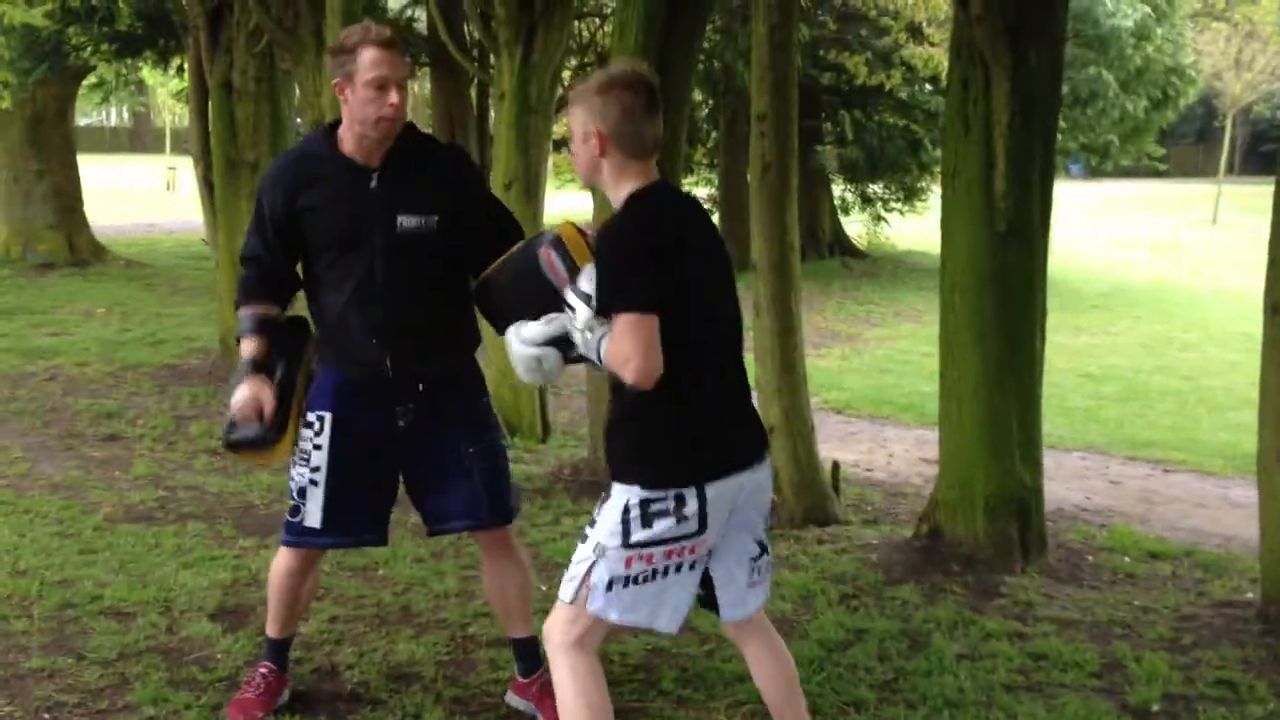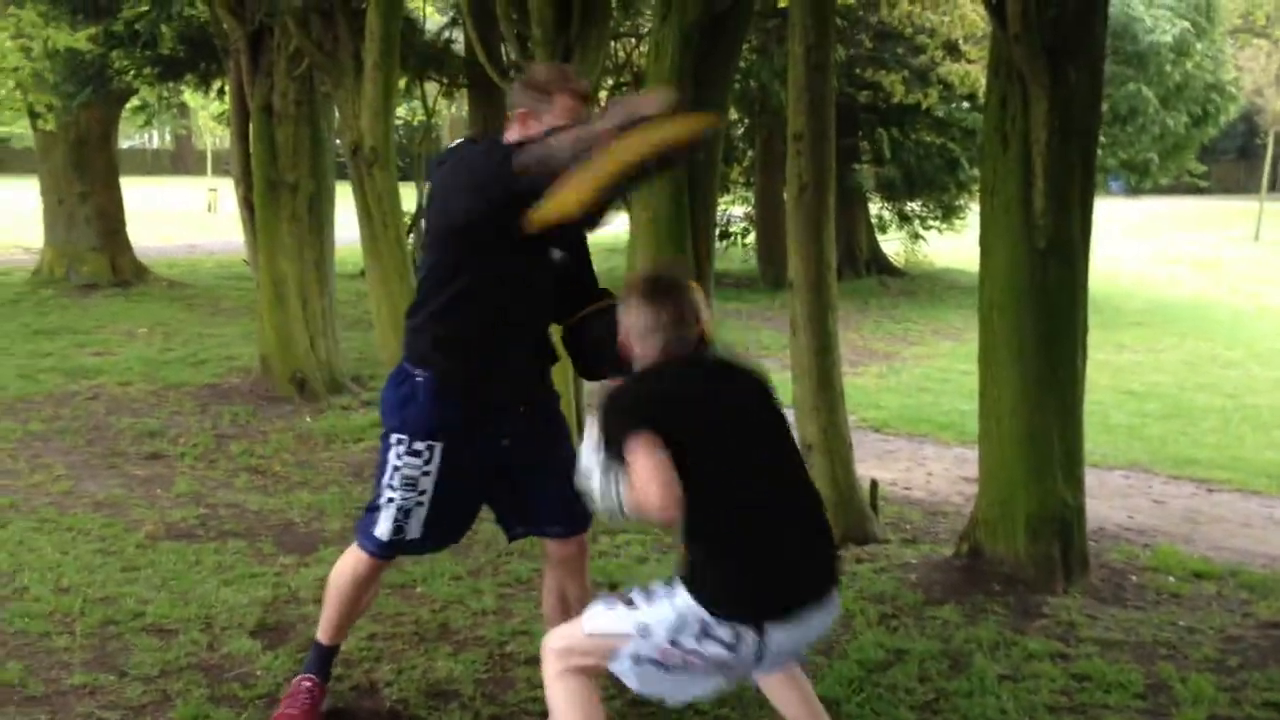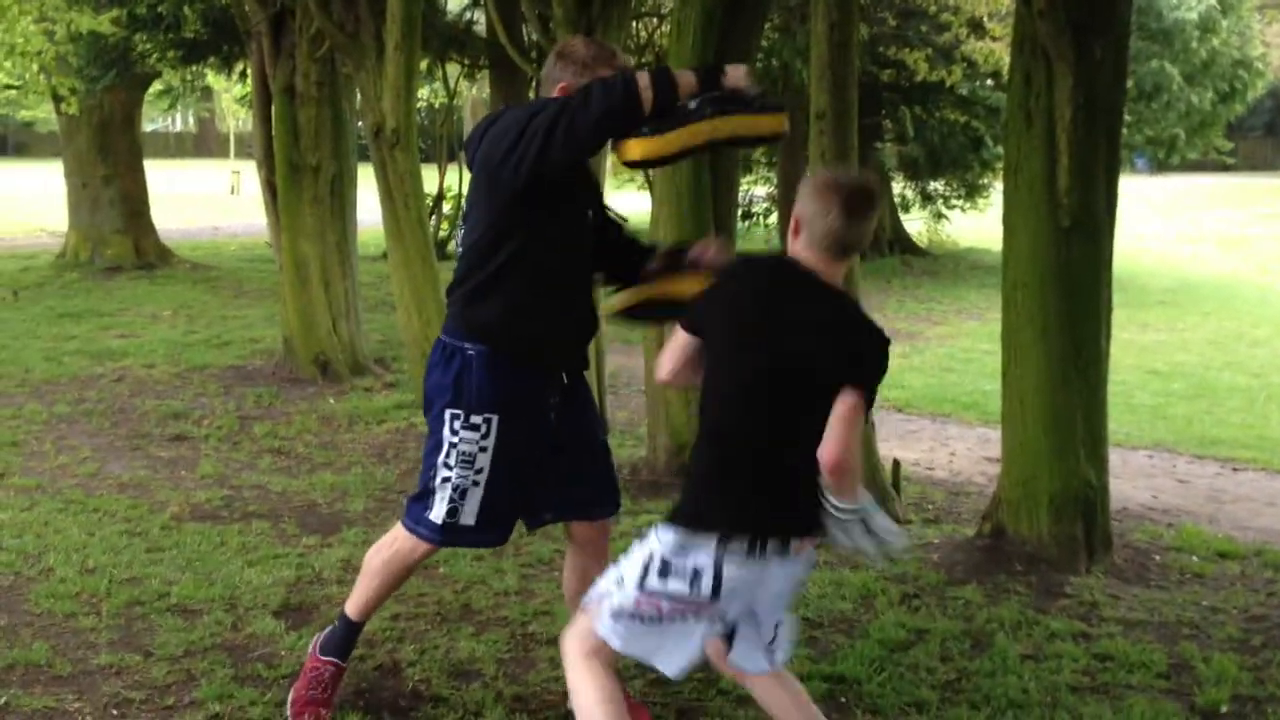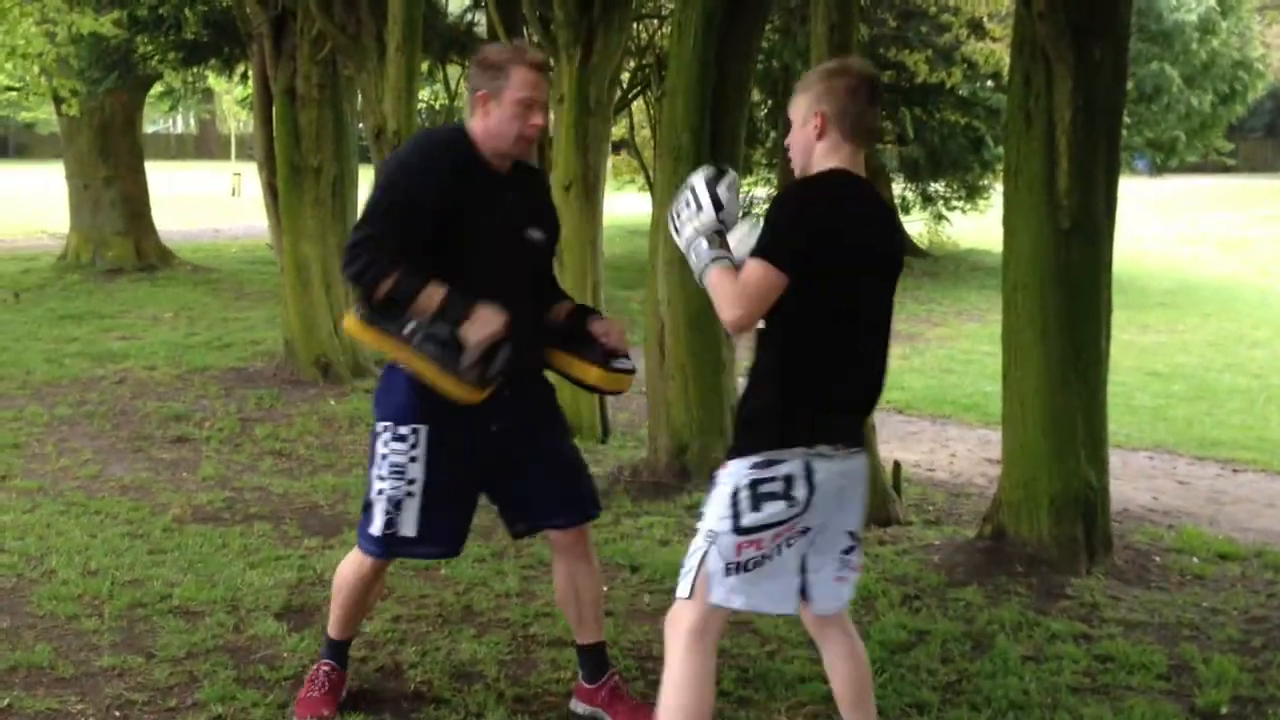
dt=0.5s
person 1, frame 1
left shoulder: (445, 170)
right shoulder: (297, 175)
left elbow: (501, 256)
right elbow: (263, 273)
right wrist: (255, 369)
left hip: (445, 384)
right hip: (348, 386)
left knee: (493, 530)
right knee: (304, 541)
person 1, frame 2
left shoulder: (556, 217)
right shoulder: (474, 171)
left elbow: (579, 300)
right elbow: (521, 170)
right wrist: (610, 126)
left hip: (523, 396)
right hip: (441, 395)
left knee: (565, 544)
right knee: (379, 546)
person 1, frame 3
left shoulder: (572, 174)
right shoulder: (520, 134)
left elbow: (619, 255)
right elbow: (611, 105)
left wrist: (692, 256)
right wrist: (710, 80)
left hip: (557, 374)
right hip: (483, 369)
left knee: (591, 526)
right knee: (427, 528)
right ankle: (330, 654)
person 1, frame 4
left shoulder: (531, 189)
right shoulder: (423, 167)
right elbow: (368, 262)
left wrist: (583, 320)
right wrist: (463, 312)
left hip: (518, 389)
right hip: (430, 391)
left knee: (569, 530)
right knee: (380, 546)
person 2, frame 1
left shoulder: (627, 233)
right shoulder: (686, 213)
left elbow: (640, 366)
left wrist: (585, 326)
right wrist: (590, 316)
left hip: (671, 481)
right hip: (742, 464)
left knee: (568, 636)
right knee: (747, 621)
person 2, frame 2
left shoulder: (631, 399)
right shoulder: (745, 380)
left elbow: (663, 503)
left wrist: (611, 485)
left hip: (740, 612)
right hip: (815, 597)
left knee: (563, 654)
right knee: (766, 653)
person 2, frame 3
left shoulder: (741, 279)
right shoulder: (864, 339)
left elbow: (669, 373)
right elbow: (834, 456)
right wrist: (857, 512)
left hip: (709, 534)
right hip: (787, 544)
left knee: (582, 646)
right knee: (748, 663)
person 2, frame 4
left shoulder: (811, 199)
right shoulder: (878, 217)
left elbow: (738, 312)
left wrist: (702, 235)
right wrist: (767, 245)
left hip: (780, 453)
right hip: (842, 452)
left knee: (691, 624)
right knee: (826, 615)
